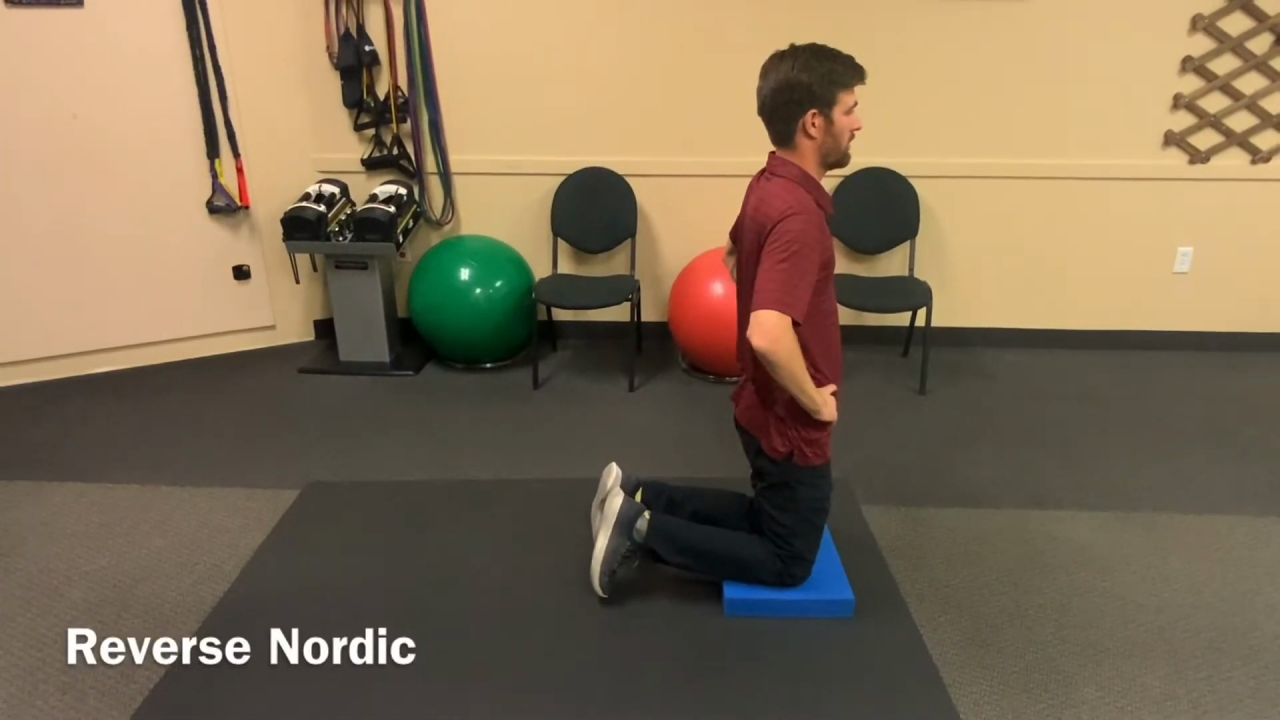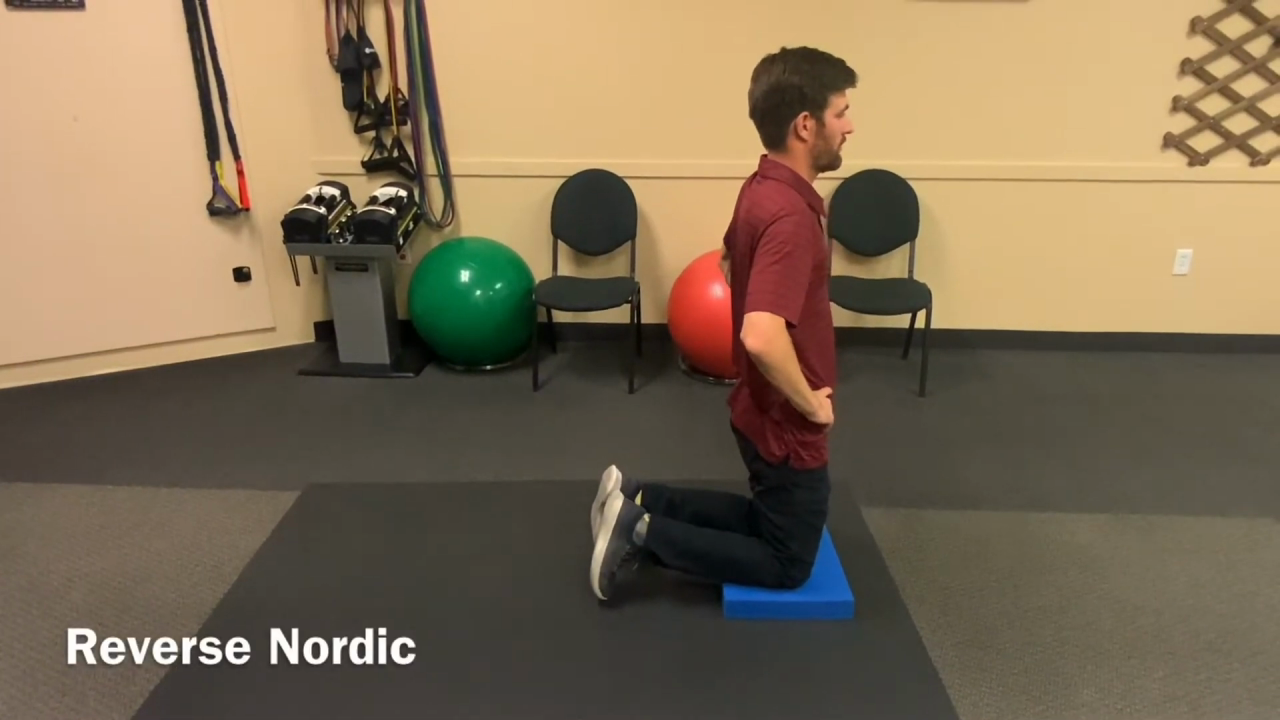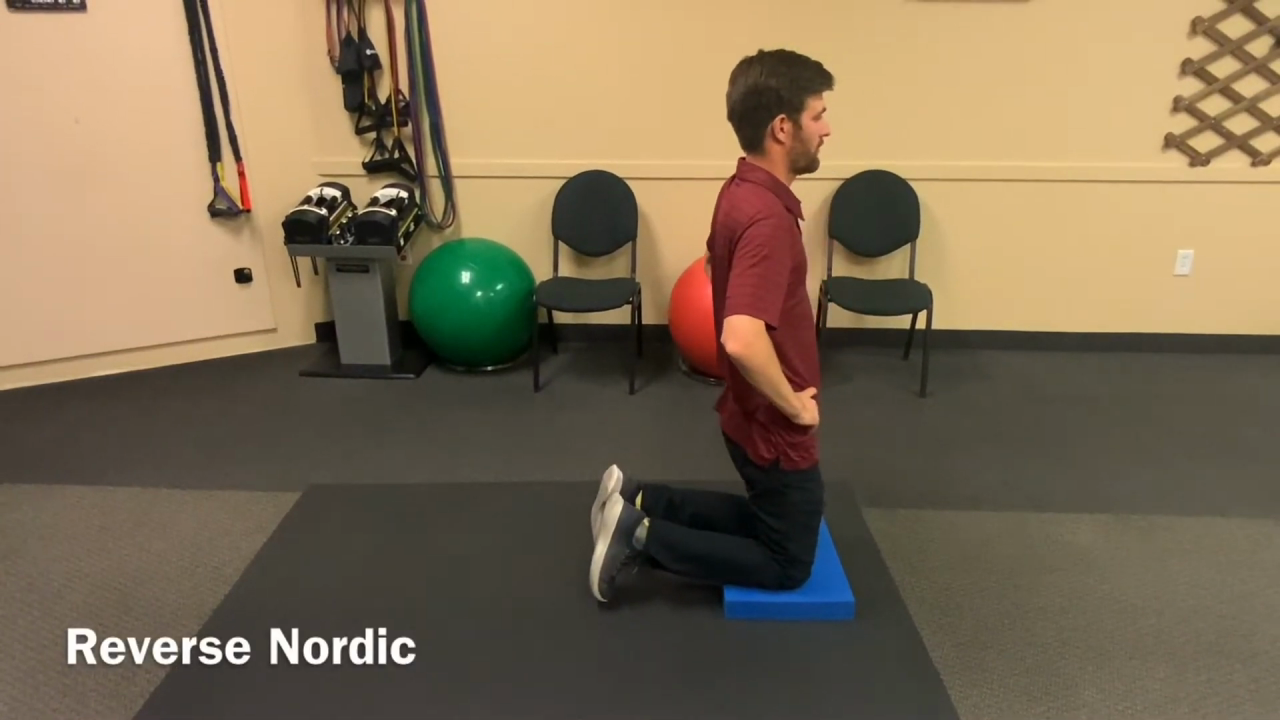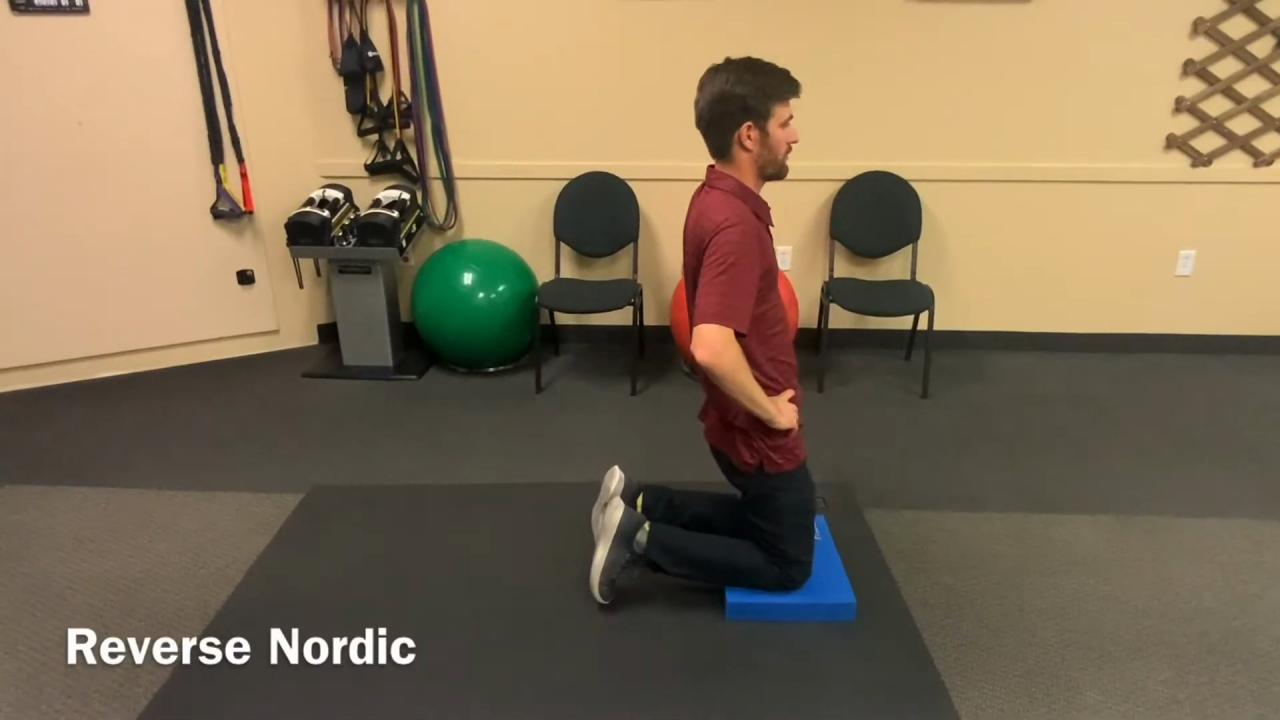
dt=0.5s
person 1, frame 1
left shoulder: (770, 186)
right shoulder: (797, 214)
left elbow: (734, 256)
right elbow: (768, 335)
right wrist: (814, 401)
left hip: (768, 407)
right hip: (789, 422)
left knee: (769, 521)
right knee: (787, 561)
left ankle: (636, 498)
right ankle: (642, 529)
person 1, frame 2
left shoulder: (763, 190)
right shoulder: (789, 215)
left elbow: (729, 261)
right elbow: (762, 336)
right wrist: (810, 404)
left hip: (764, 409)
right hip: (785, 425)
left knee: (769, 523)
right knee: (786, 563)
left ankle: (638, 501)
right ankle: (641, 531)
person 1, frame 3
left shoulder: (743, 192)
right shoulder: (767, 218)
left elbow: (715, 264)
right elbow: (742, 339)
right wrist: (794, 404)
left hip: (755, 414)
right hip: (774, 428)
left knee: (768, 523)
right knee: (787, 563)
left ankle: (636, 502)
right ankle: (641, 535)
person 1, frame 4
left shoulder: (718, 198)
right shoulder: (735, 224)
right elbow: (711, 347)
right wrist: (769, 410)
left hip: (743, 421)
right hip: (758, 433)
left knee: (764, 523)
right knee: (787, 564)
left ankle: (637, 503)
right ankle: (640, 537)
